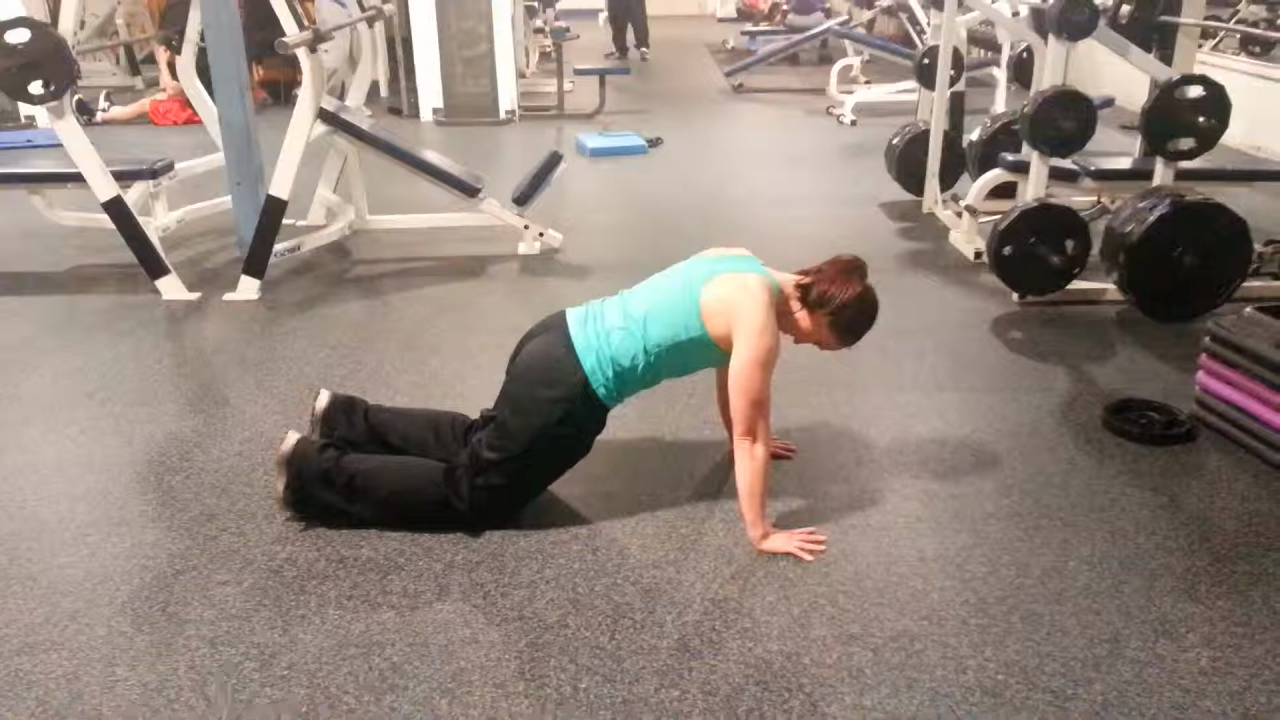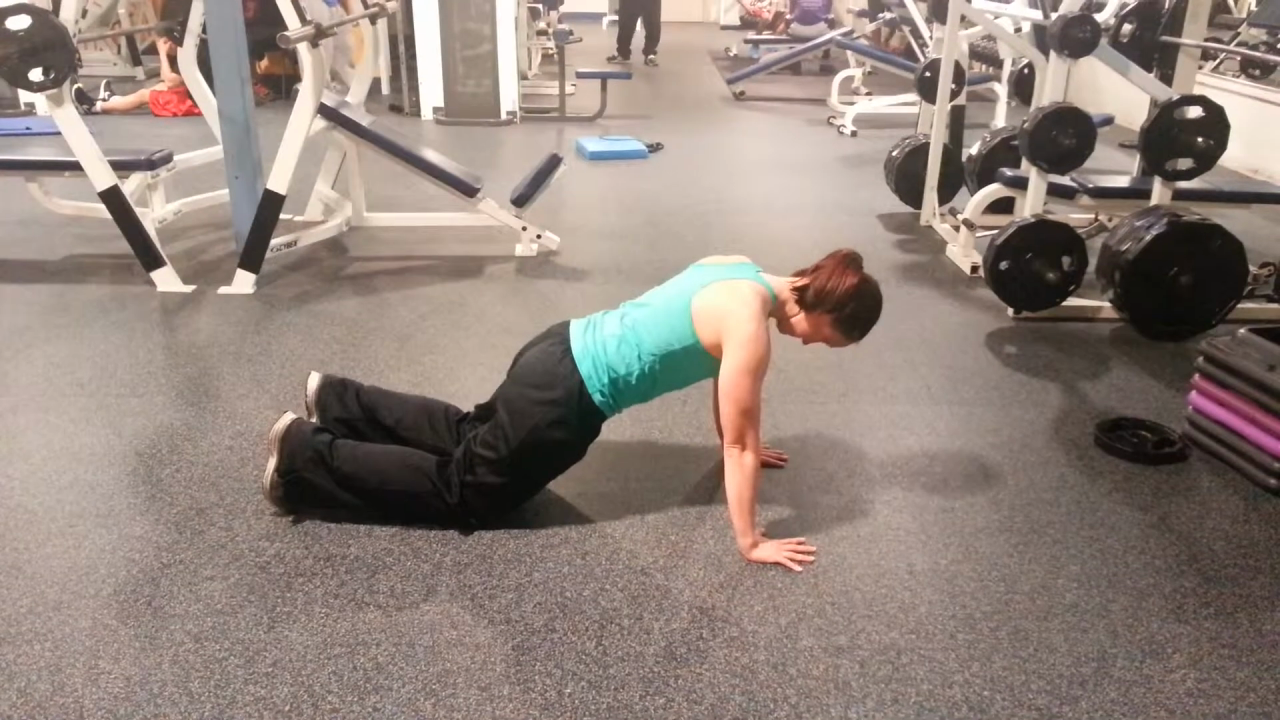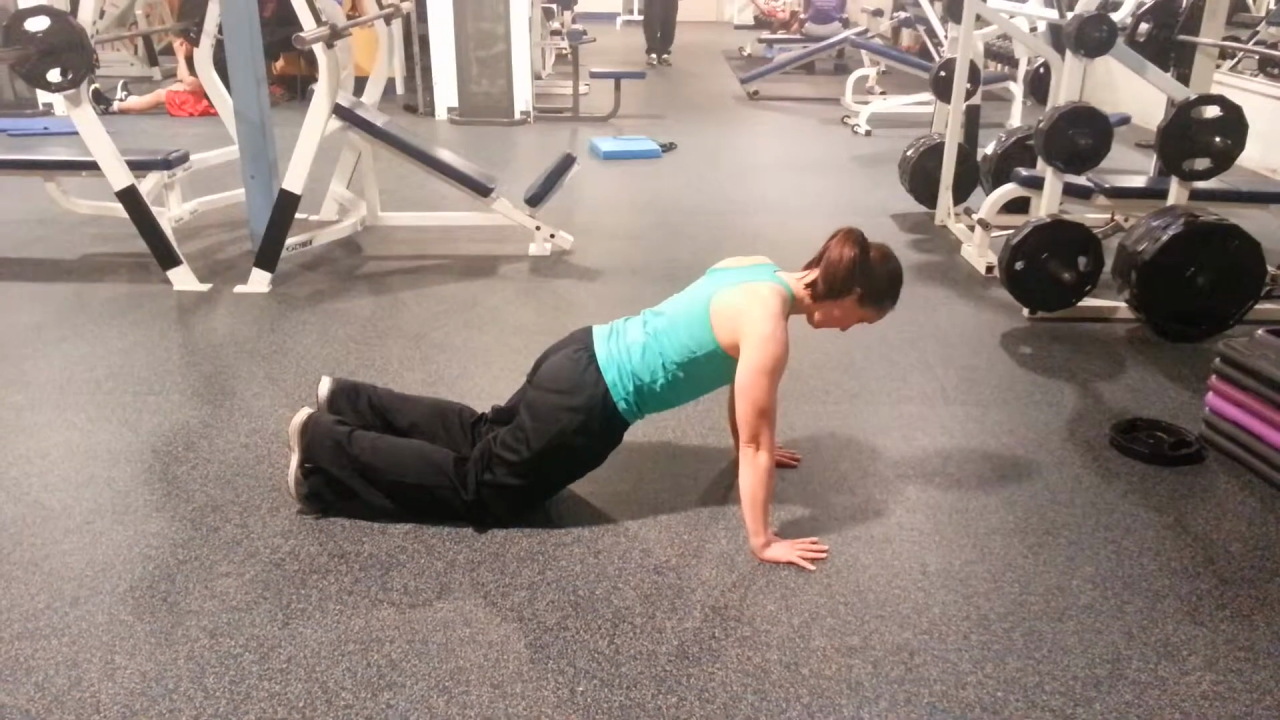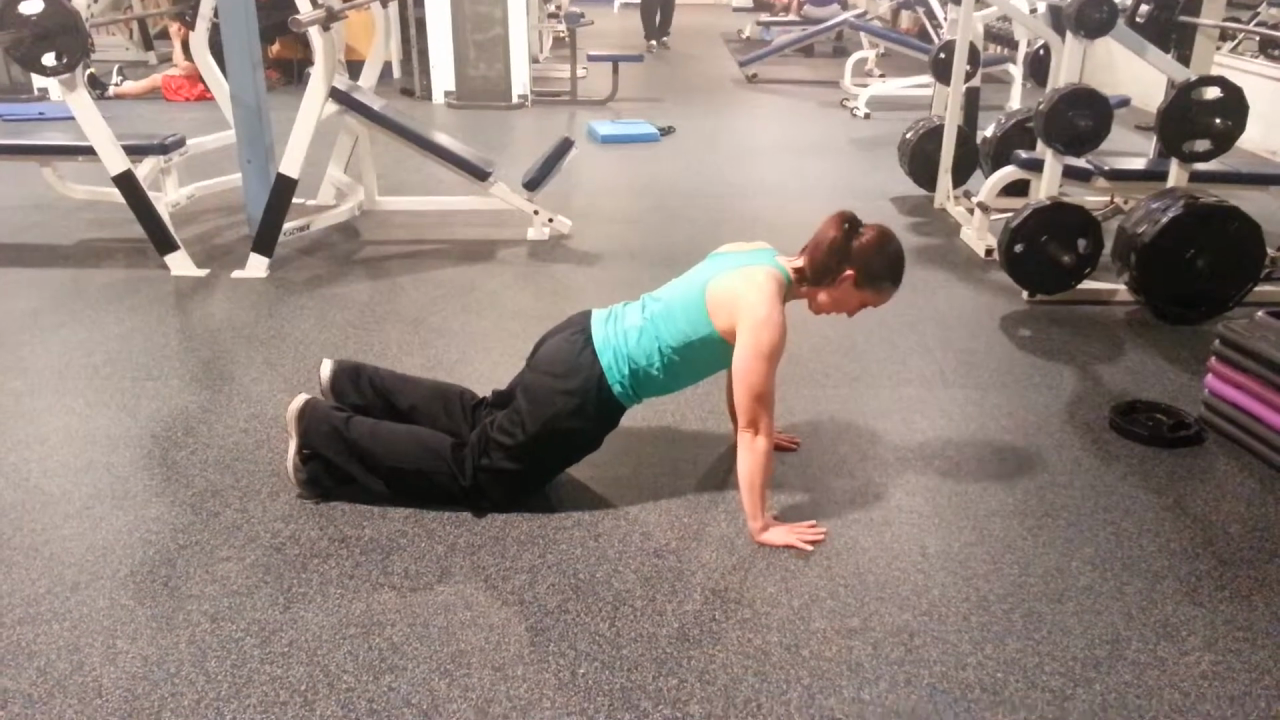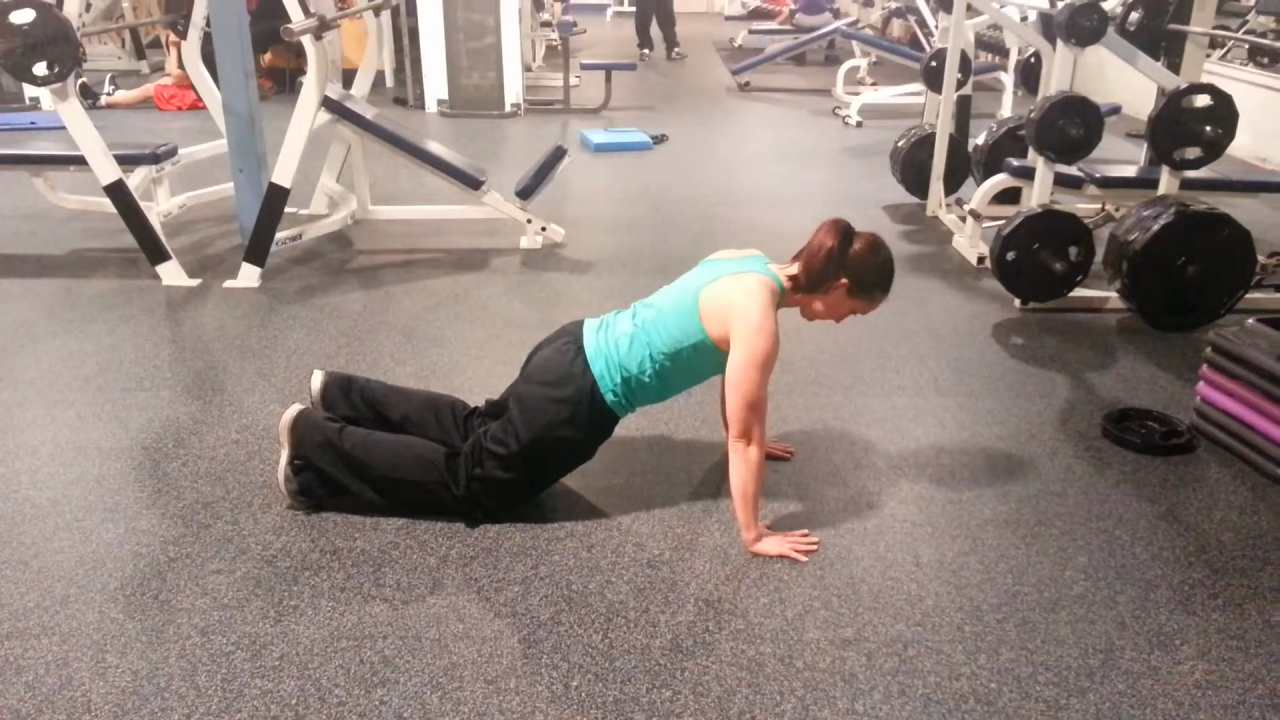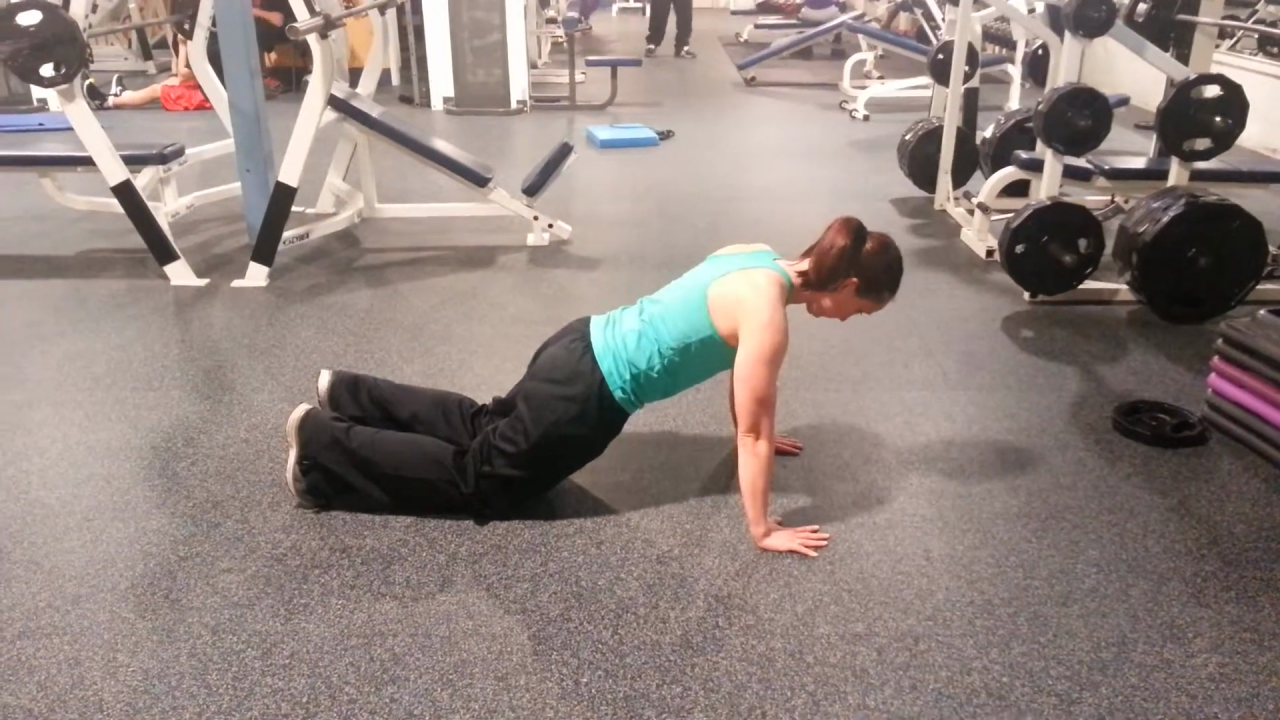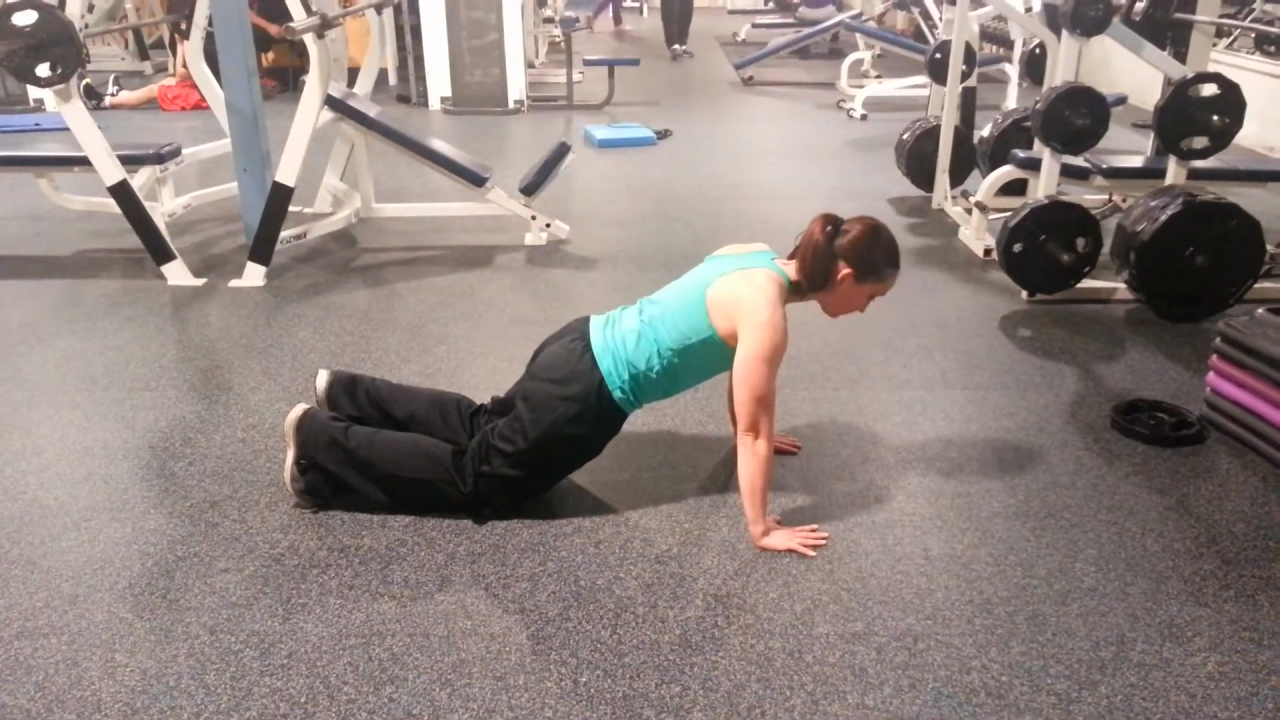
dt=0.5s
person 1, frame 1
left shoulder: (746, 268)
right shoulder: (759, 319)
right elbow: (749, 437)
left wrist: (750, 440)
right wrist: (761, 532)
left hip: (560, 341)
right hip: (567, 384)
left knee: (481, 444)
right knee: (474, 494)
left ankle: (345, 420)
right ankle: (312, 471)
person 1, frame 2
left shoulder: (740, 270)
right shoulder: (750, 326)
right elbow: (738, 446)
left wrist: (740, 446)
right wrist: (750, 542)
left hip: (563, 353)
right hip: (565, 396)
left knee: (470, 435)
right knee: (461, 489)
left ankle: (337, 400)
right ankle: (303, 452)
person 1, frame 3
left shoulder: (758, 269)
right shoulder: (768, 325)
right elbow: (756, 443)
left wrist: (752, 445)
right wrist: (762, 541)
left hip: (587, 357)
right hip: (589, 402)
left knee: (484, 438)
right knee: (478, 488)
left ankle: (346, 403)
right ankle: (323, 445)
person 1, frame 4
left shoulder: (760, 256)
right shoulder: (765, 311)
right elbow: (753, 429)
left wrist: (754, 430)
right wrist: (760, 524)
left hip: (585, 344)
right hip: (585, 386)
left knee: (483, 421)
right knee: (475, 471)
left ankle: (349, 384)
right ankle: (319, 428)
person 1, frame 5
left shoulder: (751, 262)
right shoulder: (758, 318)
right elbow: (745, 438)
left wrist: (748, 438)
right wrist: (753, 535)
left hip: (579, 352)
right hip: (579, 396)
left knee: (476, 432)
right knee: (470, 482)
left ankle: (338, 397)
right ankle: (314, 440)
person 1, frame 6
left shoulder: (759, 257)
right shoulder: (767, 313)
right elbow: (755, 431)
left wrist: (754, 434)
right wrist: (762, 529)
left hip: (587, 348)
right hip: (589, 390)
left knee: (484, 429)
right knee: (478, 479)
left ankle: (347, 394)
right ankle: (320, 440)
person 1, frame 7
left shoulder: (759, 257)
right shoulder: (766, 313)
right elbow: (754, 430)
left wrist: (750, 432)
right wrist: (761, 529)
left hip: (586, 348)
right hip: (586, 393)
left knee: (482, 428)
right knee: (476, 478)
left ankle: (343, 395)
right ankle: (318, 442)
